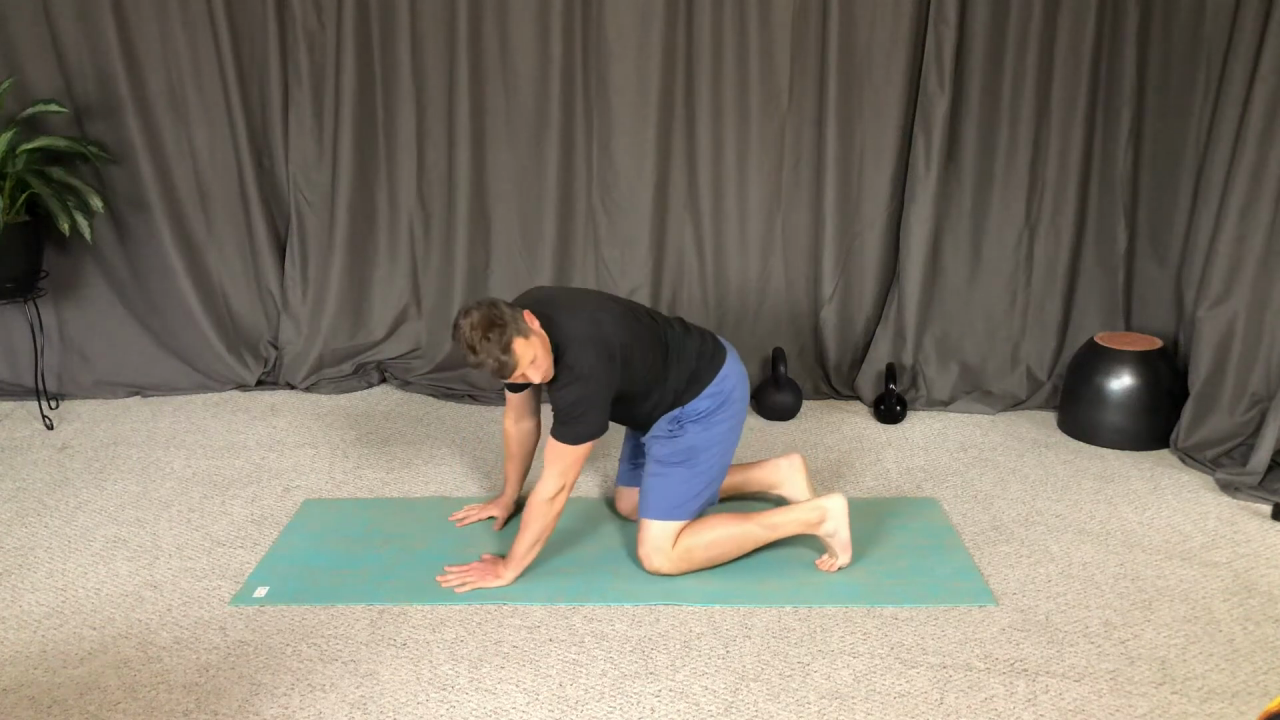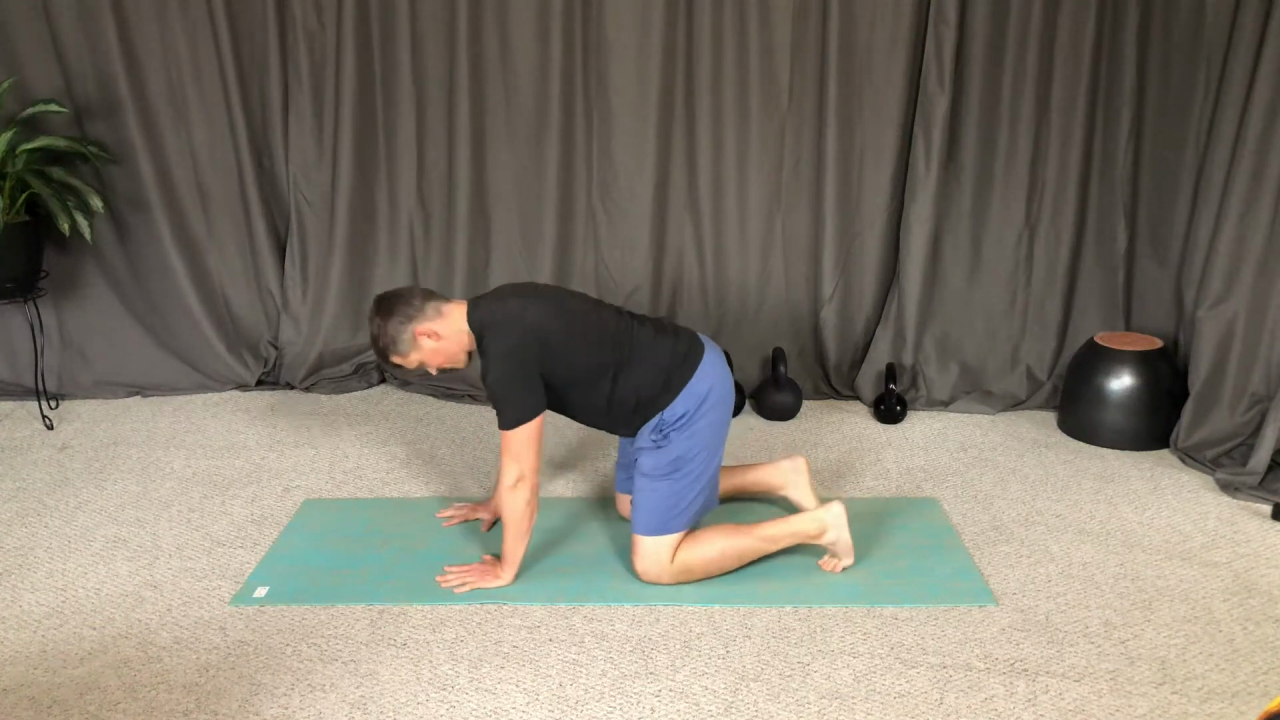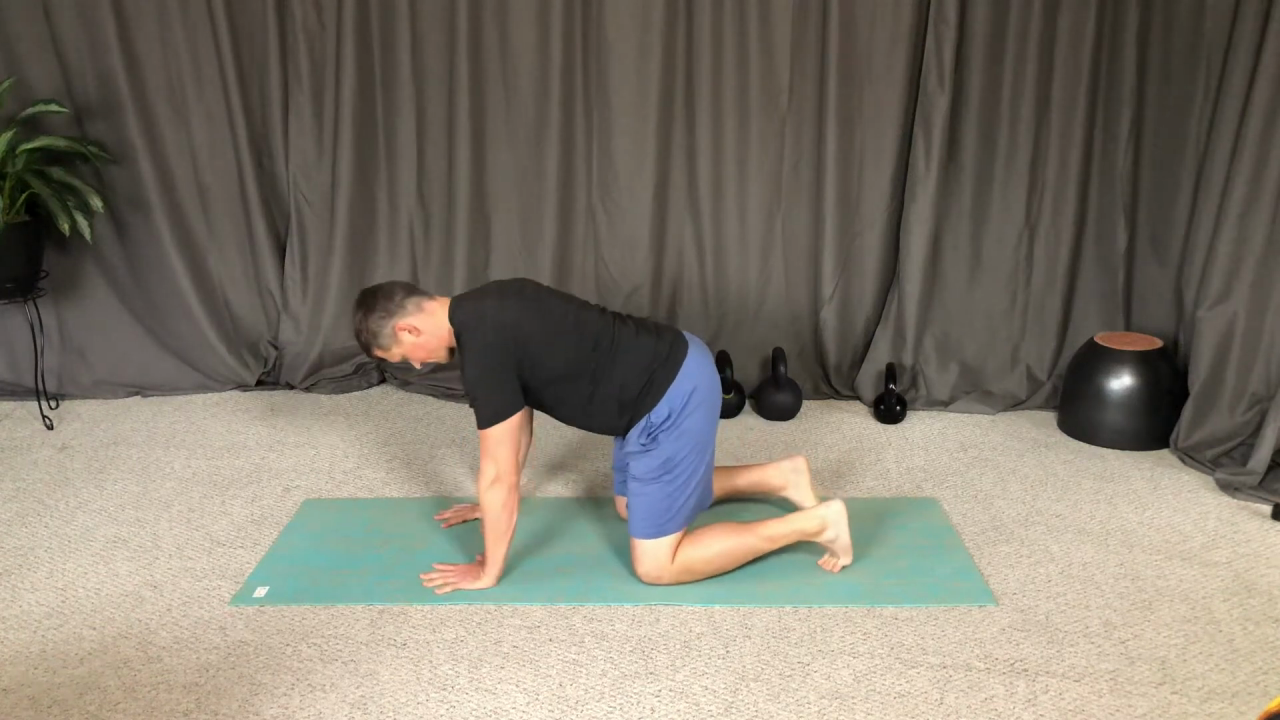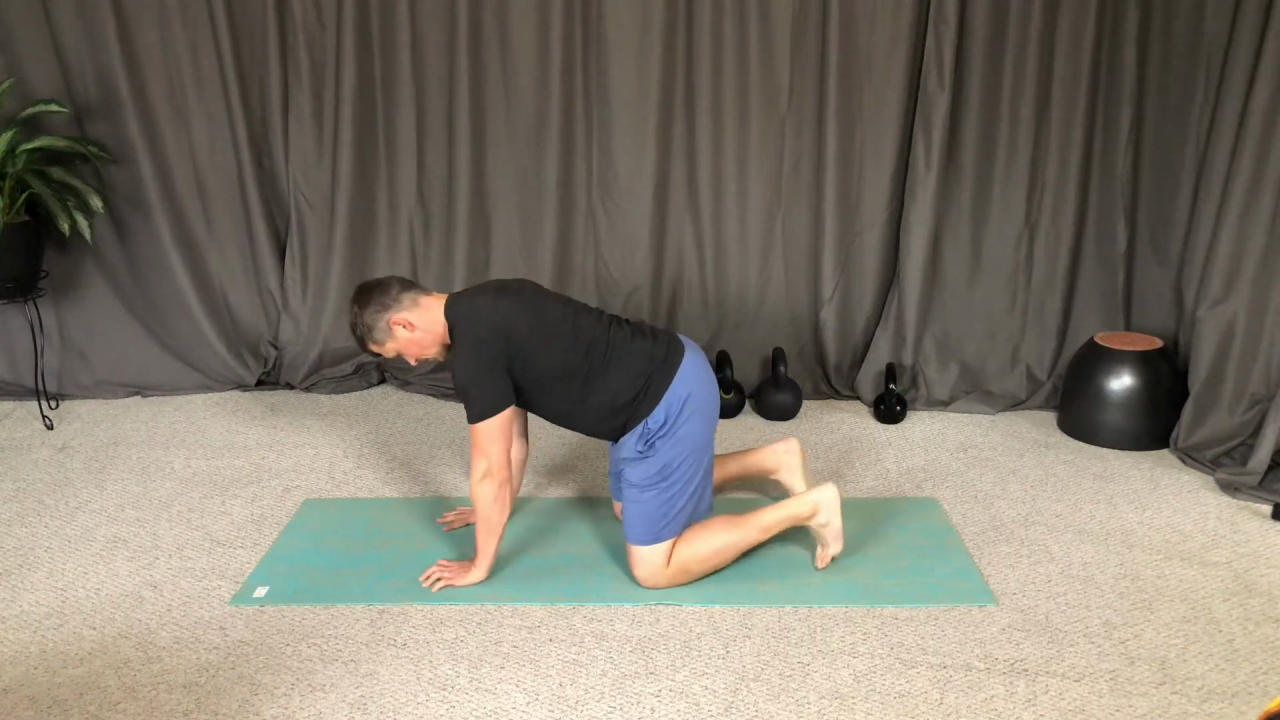
dt=0.5s
person 1, frame 1
left shoulder: (583, 366)
right shoulder: (513, 336)
left elbow: (555, 486)
right elbow: (520, 418)
left wrist: (508, 568)
right wrist: (508, 496)
left hip: (707, 392)
right hip: (665, 388)
left knee: (660, 553)
right knee: (630, 503)
left ankle: (816, 514)
right ankle: (776, 474)
person 1, frame 2
left shoulder: (505, 350)
right shoulder: (491, 316)
left elbow: (521, 474)
right elbow: (518, 423)
left wrist: (505, 568)
right wrist: (497, 503)
left hip: (687, 396)
right hip: (681, 372)
left knee: (656, 563)
right knee: (633, 506)
left ankle: (816, 524)
right ankle: (780, 477)
person 1, frame 3
left shoulder: (483, 349)
right shoulder: (483, 311)
left elbow: (499, 473)
right elbow: (518, 424)
left wrist: (488, 572)
right wrist: (496, 505)
left hip: (673, 396)
right hip: (673, 369)
left knee: (656, 565)
right knee: (632, 507)
left ankle: (815, 523)
right ankle: (780, 477)
person 1, frame 4
left shoulder: (474, 347)
right shoulder: (481, 311)
left elbow: (490, 470)
right elbow: (514, 432)
left wrist: (480, 564)
right wrist: (499, 506)
left hip: (669, 403)
right hip: (671, 373)
left knee: (653, 567)
right knee: (629, 508)
left ankle: (806, 507)
right ankle: (774, 460)
